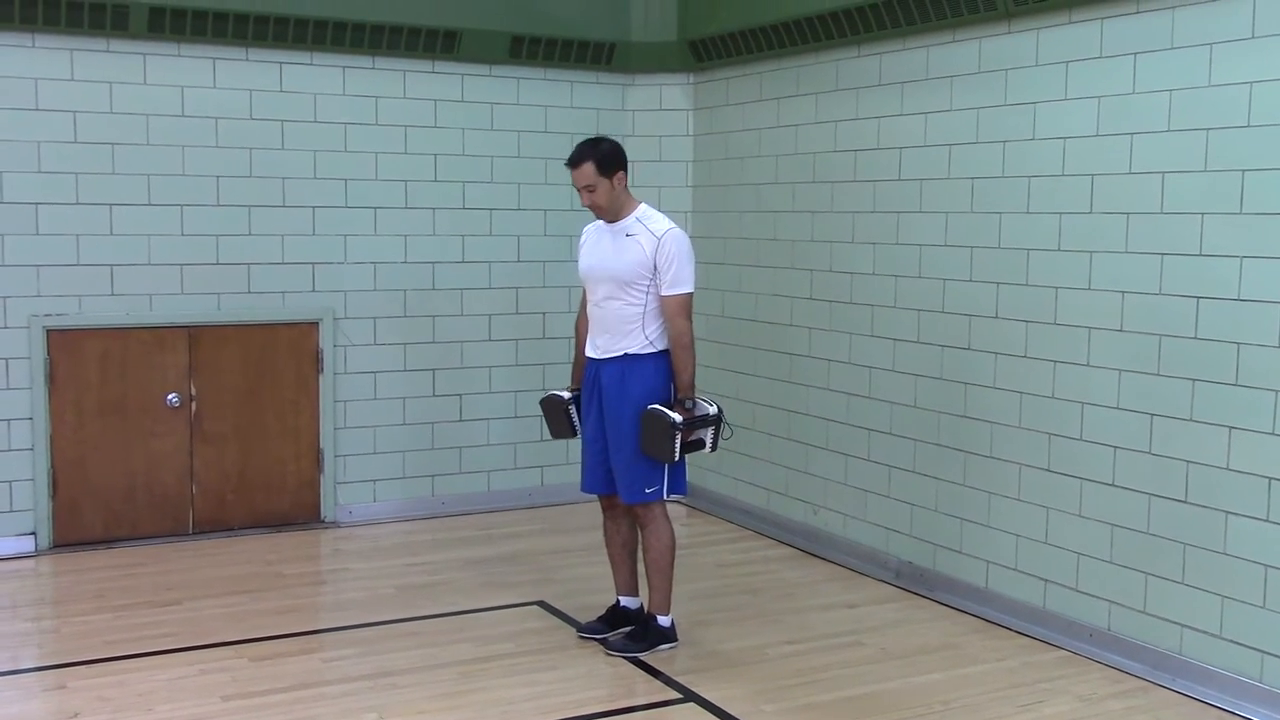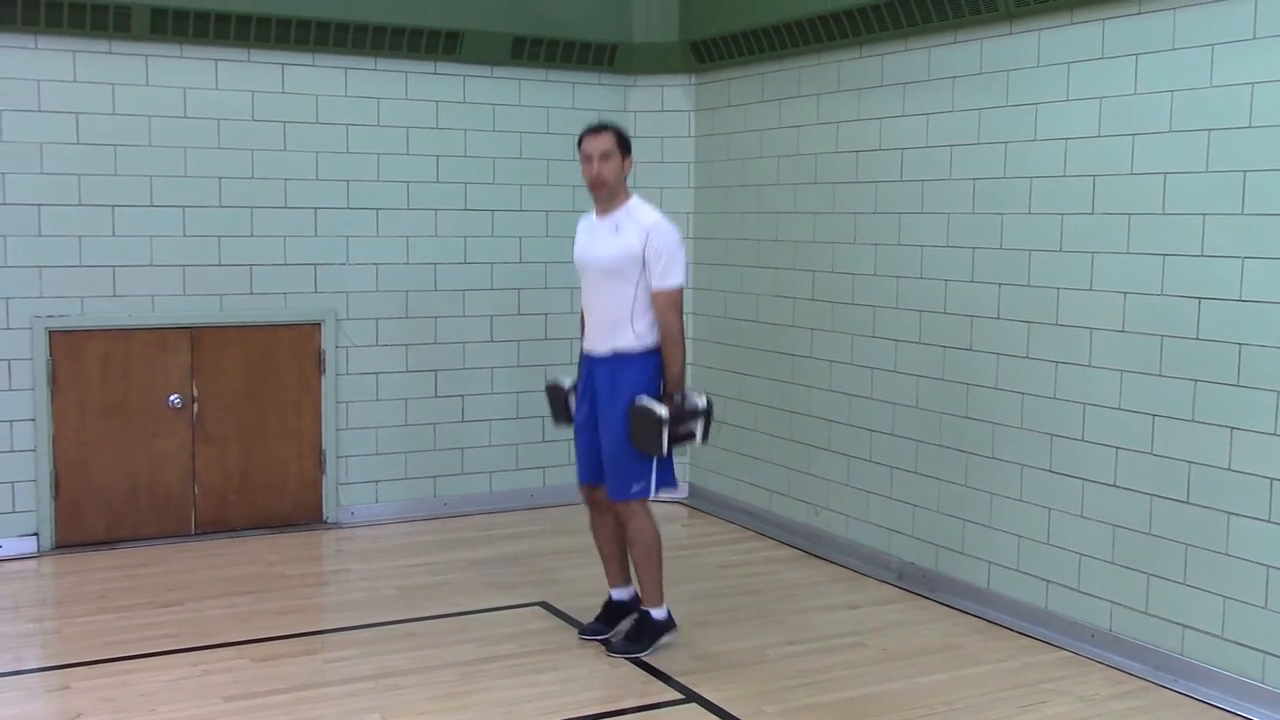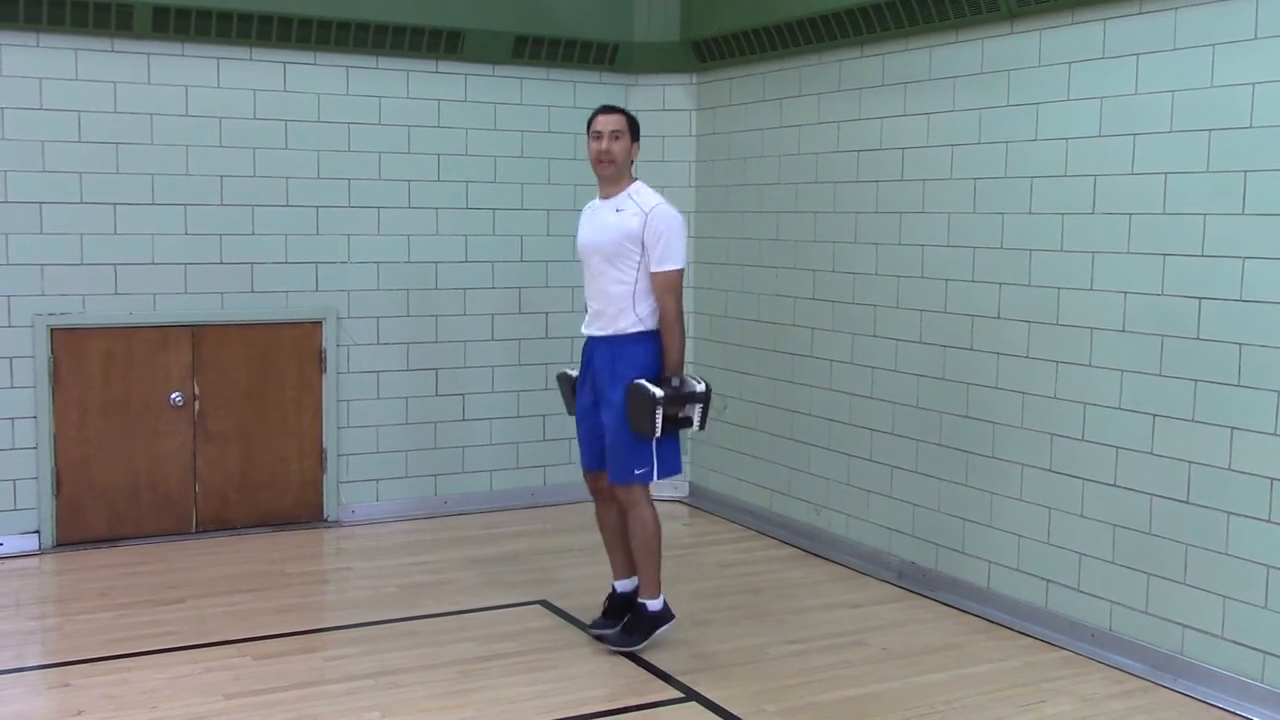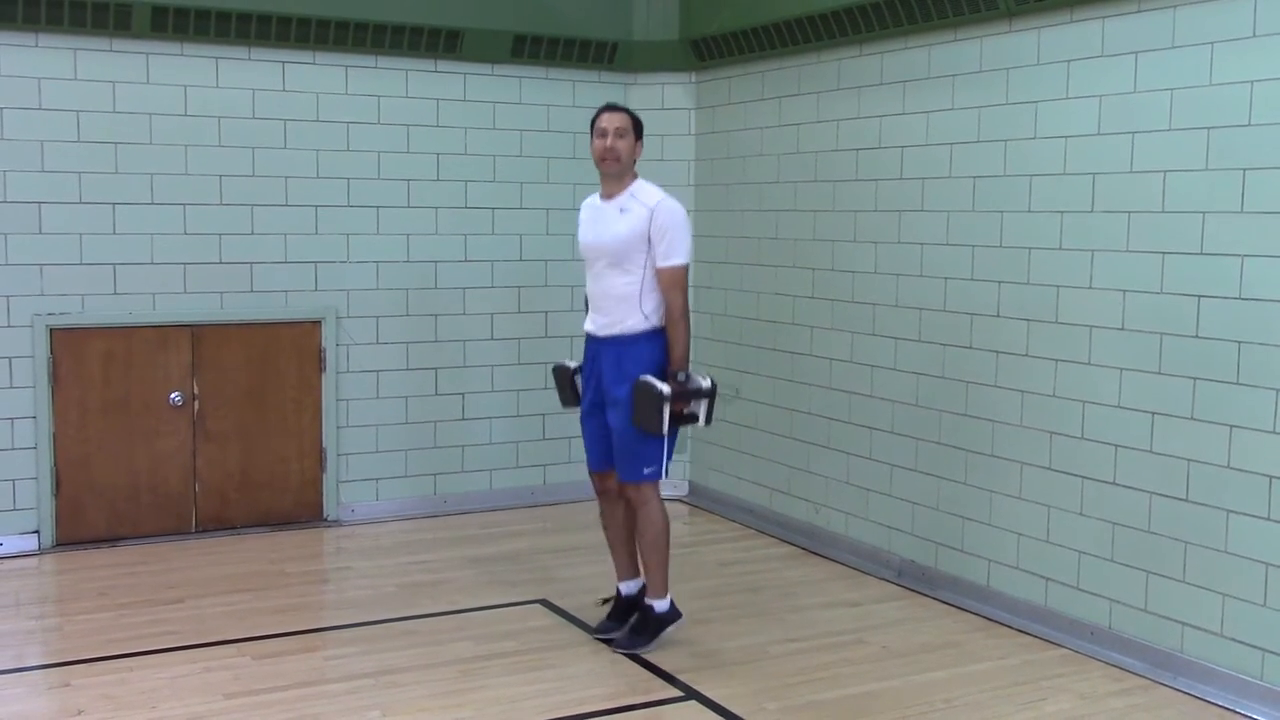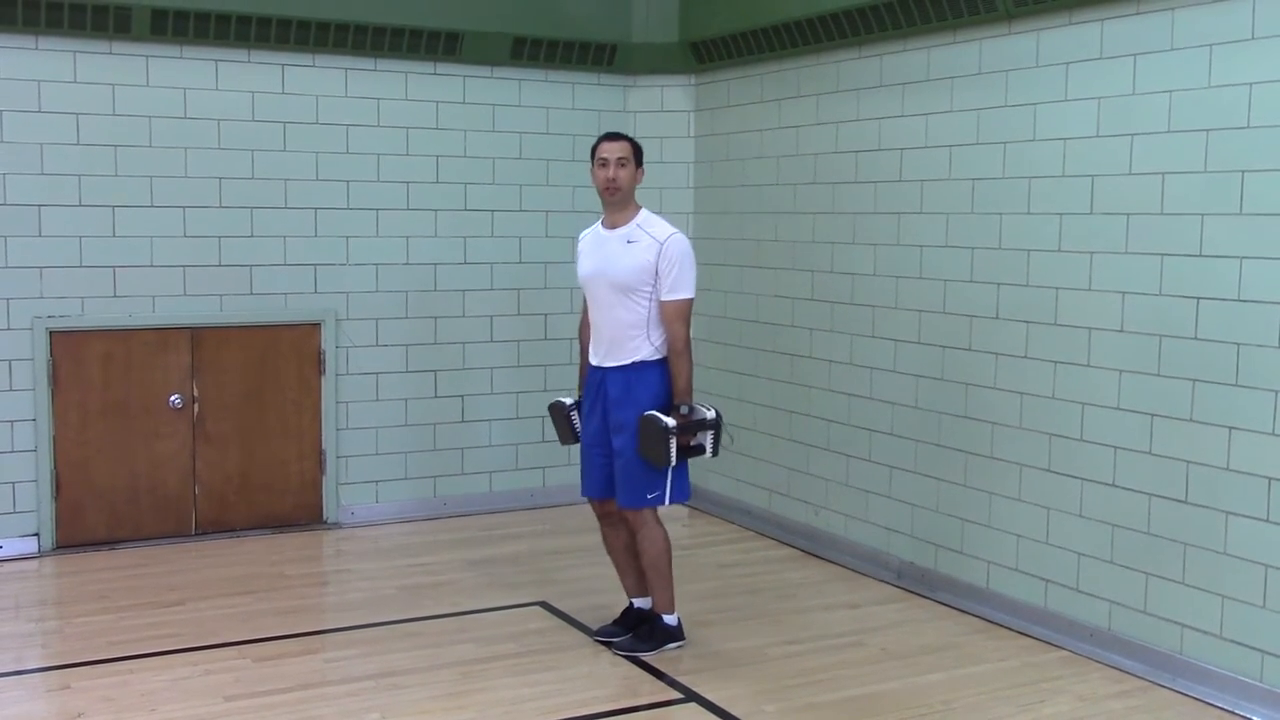
dt=0.5s
person 1, frame 1
left shoulder: (663, 237)
right shoulder: (591, 235)
left elbow: (679, 326)
left wrist: (684, 400)
right wrist: (576, 380)
left hip: (641, 376)
right hip: (599, 375)
left knee: (646, 504)
right knee: (612, 500)
left ankle: (660, 621)
right ankle: (627, 605)
person 1, frame 2
left shoulder: (652, 228)
right shoulder: (585, 227)
left elbow: (669, 319)
left wrist: (674, 395)
right wrist: (582, 372)
left hip: (633, 371)
right hip: (594, 368)
left knee: (628, 499)
right knee: (595, 493)
left ankle: (655, 613)
right ankle: (620, 597)
person 1, frame 3
left shoulder: (654, 211)
right shoulder: (590, 212)
left elbow: (669, 304)
left wrist: (671, 380)
left hip: (635, 356)
right hip: (595, 354)
left knee: (629, 488)
right knee: (600, 482)
left ankle: (652, 605)
right ankle: (624, 591)
person 1, frame 4
left shoulder: (659, 209)
right shoulder: (589, 209)
left elbow: (674, 299)
left wrist: (677, 373)
left hip: (640, 355)
right hip: (599, 354)
left knee: (638, 484)
right knee: (605, 480)
left ankle: (658, 605)
right ankle: (628, 594)
person 1, frame 5
left shoulder: (665, 242)
right shoulder: (588, 241)
left elbow: (678, 334)
left wrist: (681, 407)
right wrist: (584, 388)
left hip: (643, 383)
right hip: (600, 383)
left knee: (638, 509)
right knee: (606, 506)
left ankle: (667, 621)
right ankle: (639, 607)
